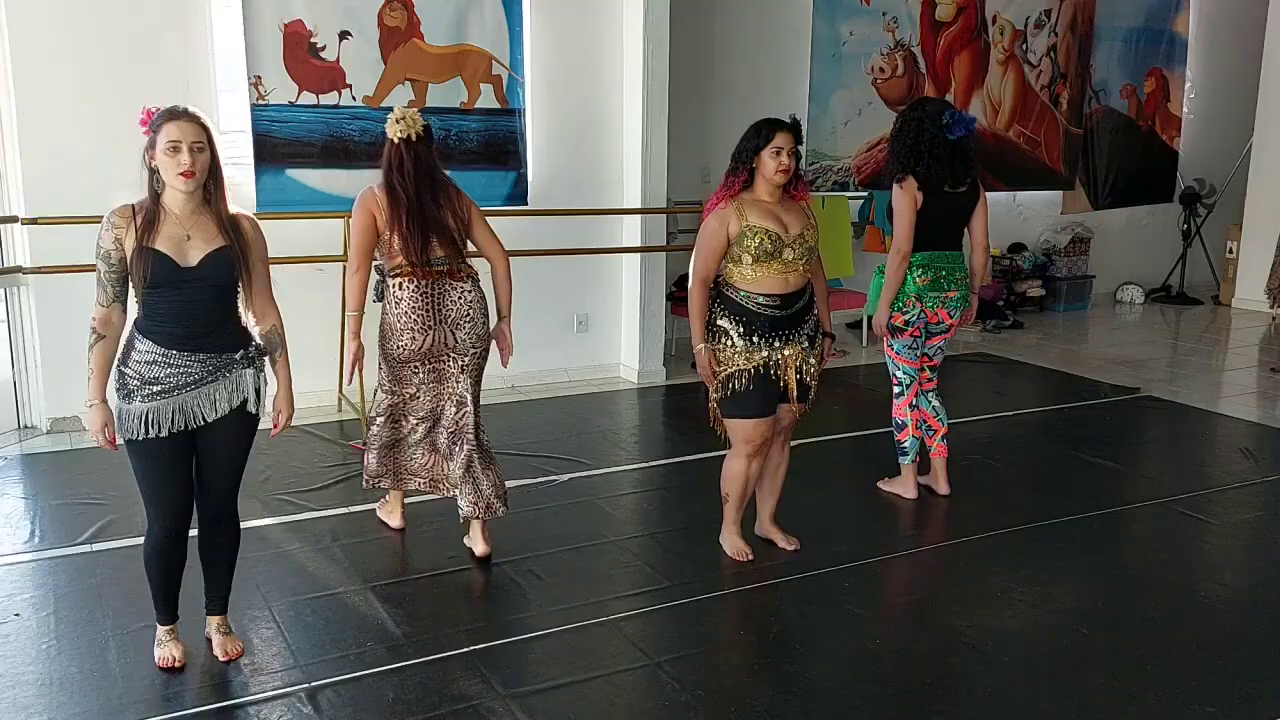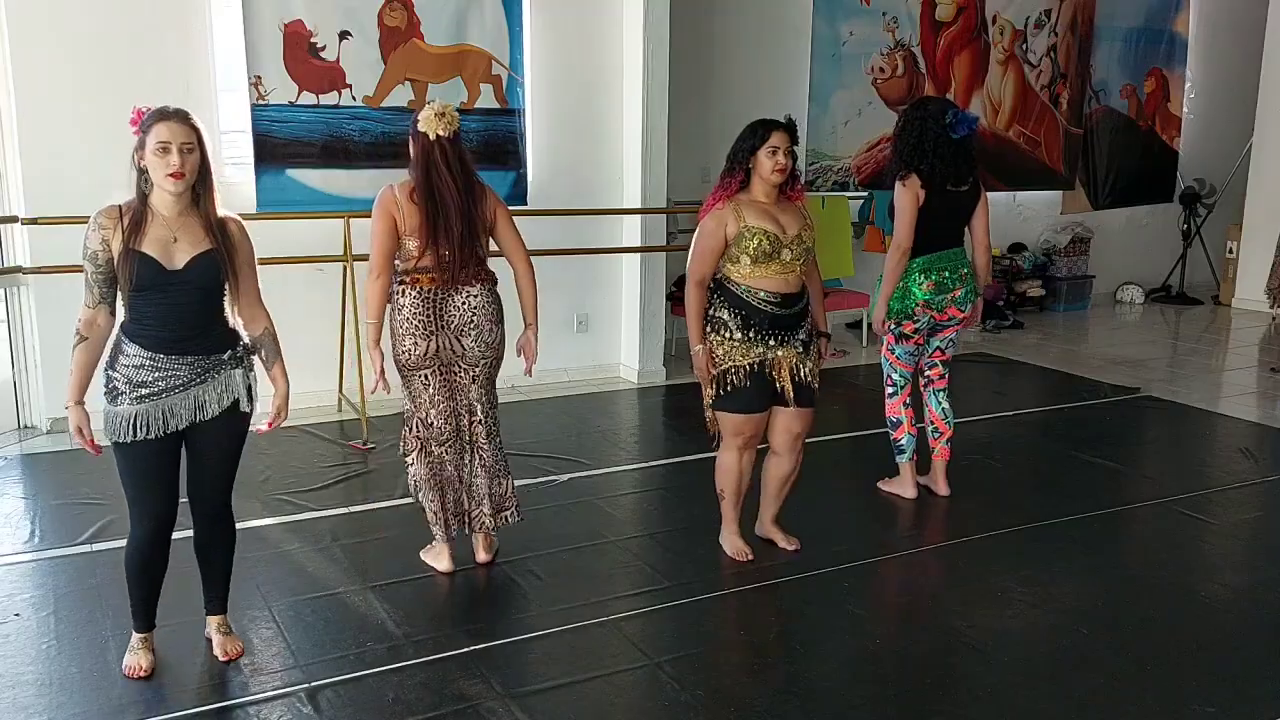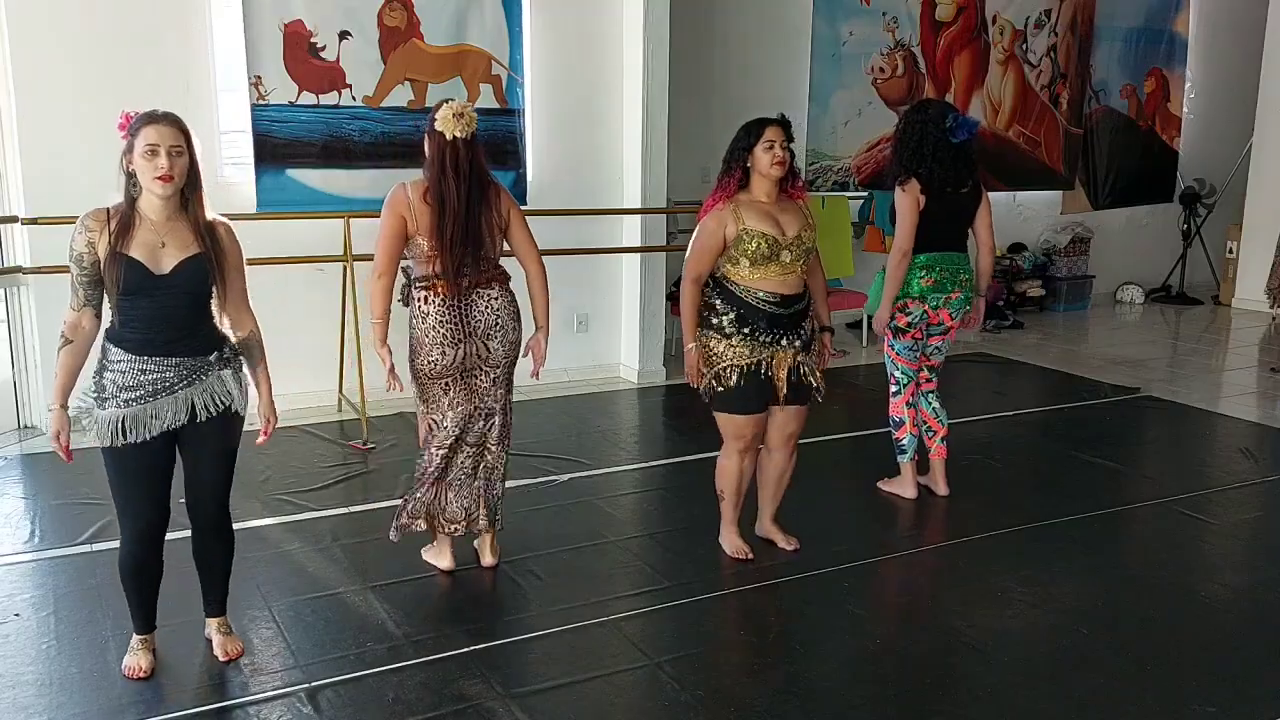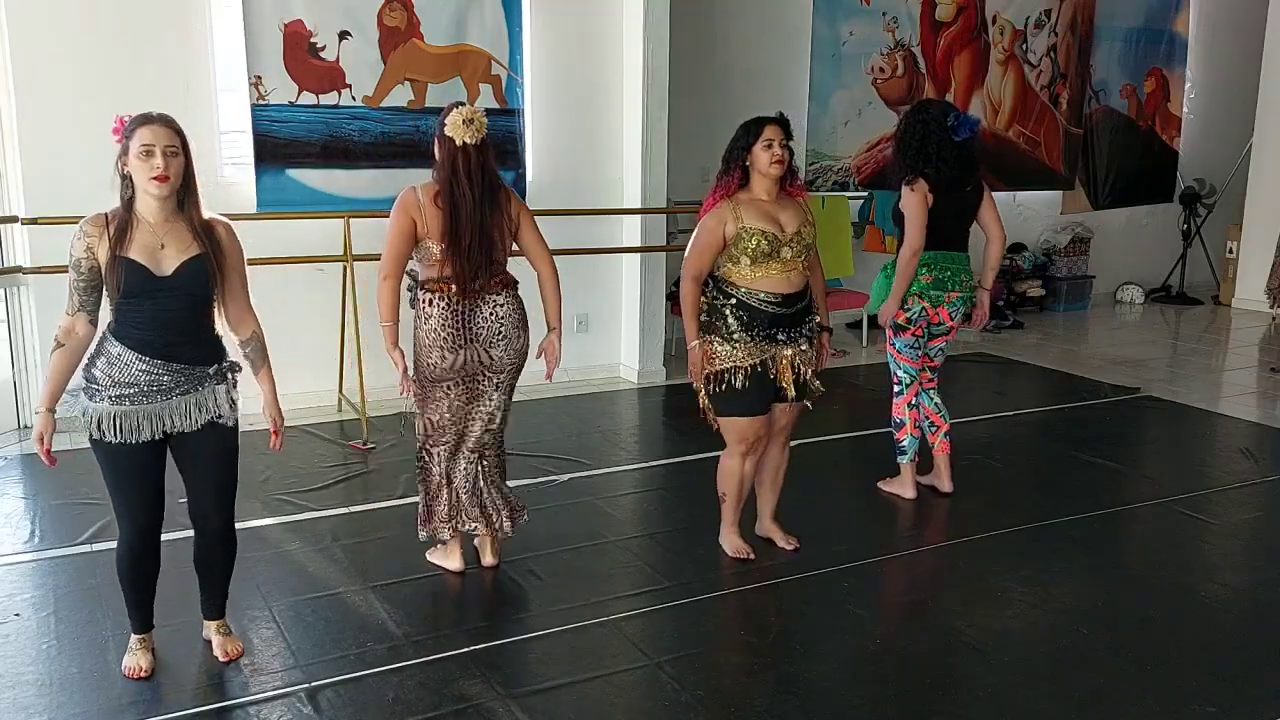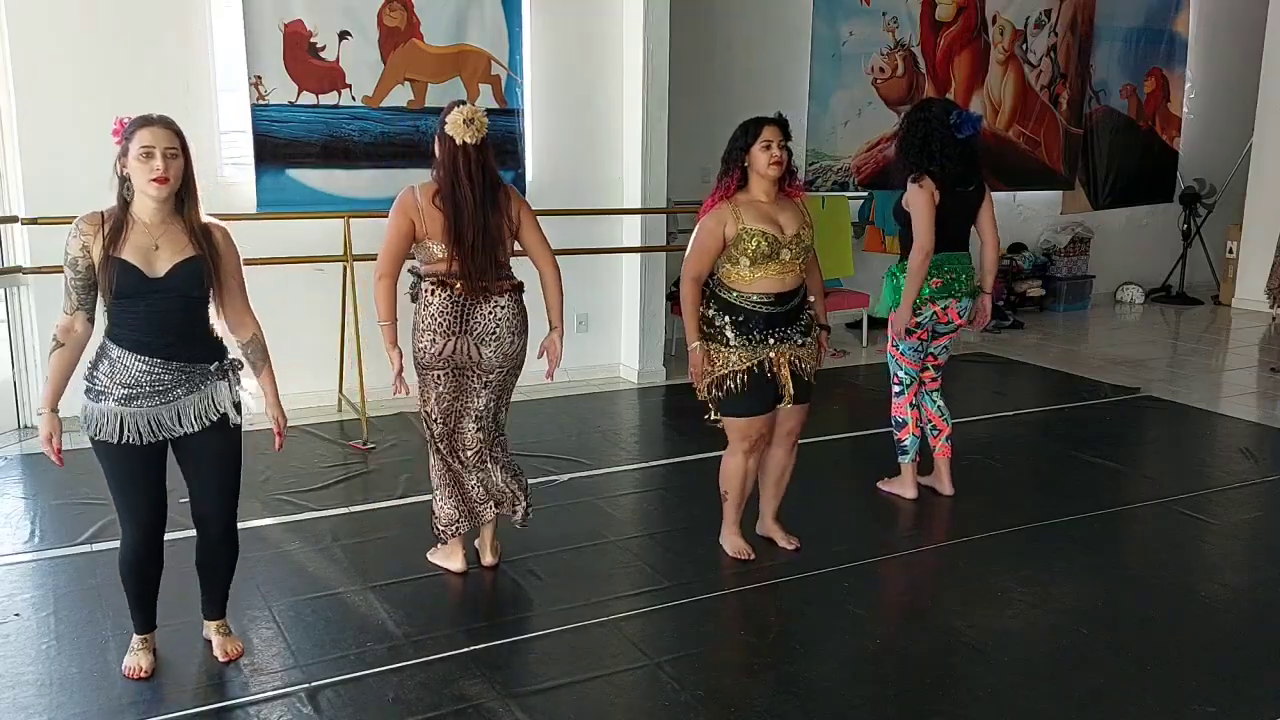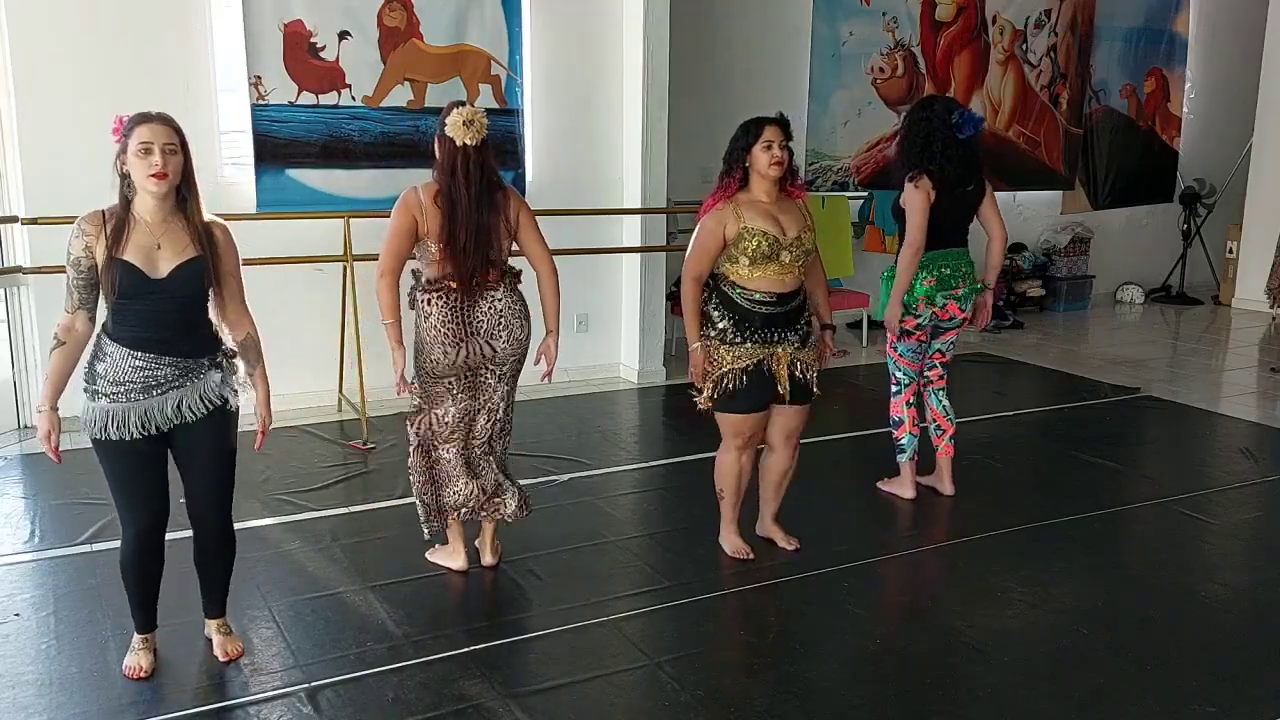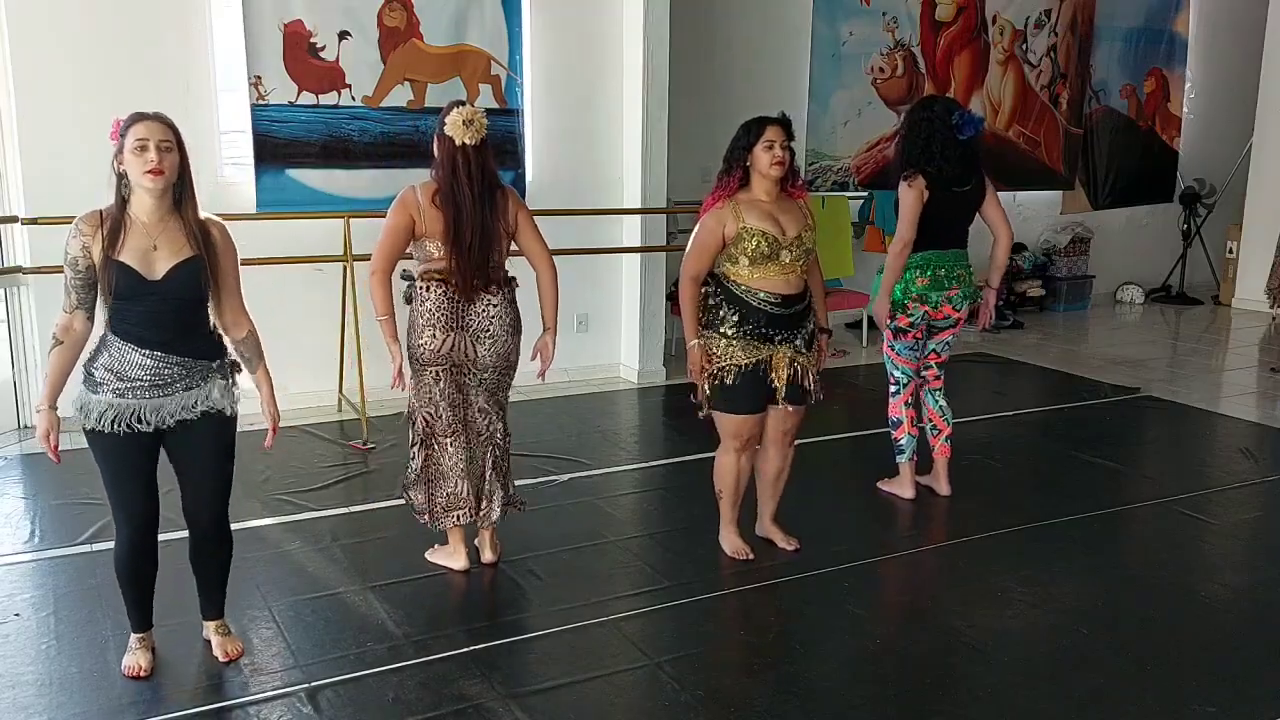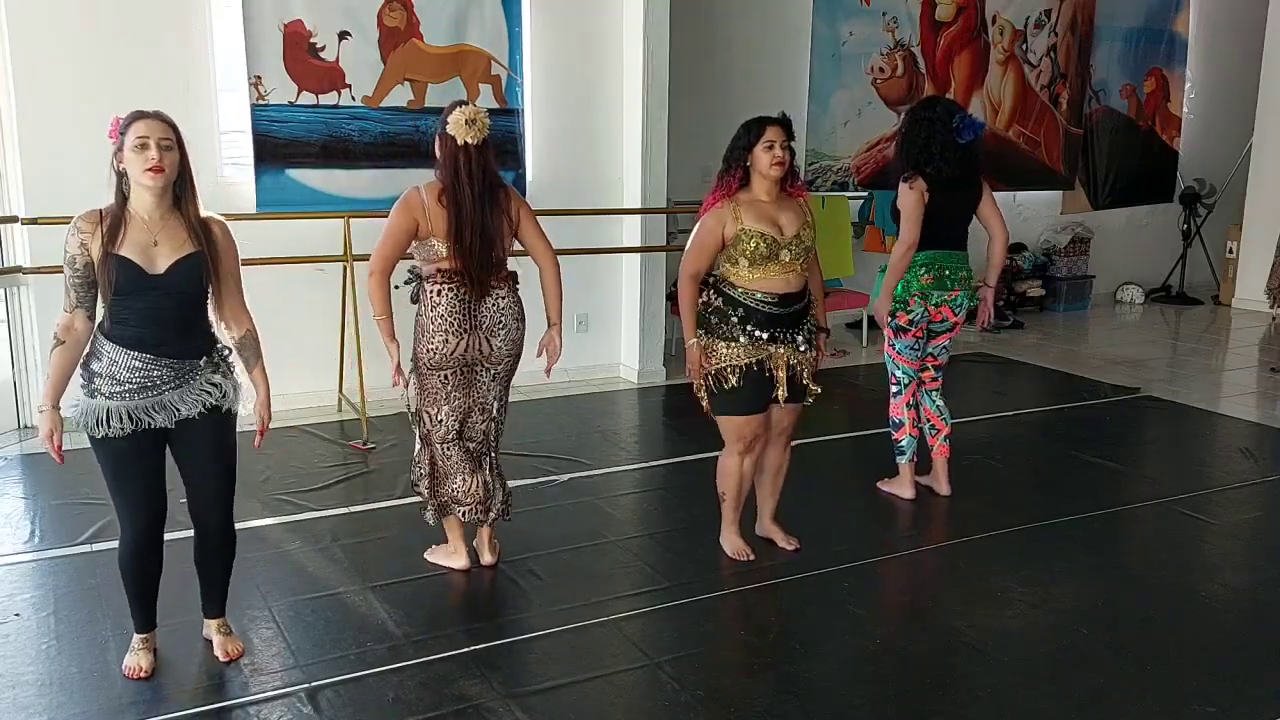
dt=0.3s
person 1, frame 1
left shoulder: (239, 228)
right shoulder: (125, 225)
left elbow: (263, 310)
right elbow: (108, 316)
left wrist: (284, 383)
right wrist: (96, 398)
left hip: (229, 383)
right hip: (153, 386)
left knee: (219, 507)
right knee: (168, 516)
left ankle: (217, 618)
right ankle: (167, 626)
person 1, frame 2
left shoulder: (226, 229)
right shoulder: (111, 225)
left elbow: (251, 311)
right elbow: (95, 317)
left wrist: (280, 379)
right wrist: (75, 400)
left hip: (218, 385)
right hip: (140, 389)
left knee: (213, 508)
right knee: (151, 520)
left ankle: (217, 619)
right ankle: (141, 633)
person 1, frame 3
left shoulder: (214, 233)
right shoulder: (99, 228)
left elbow: (240, 317)
right elbow: (81, 320)
left wrist: (265, 391)
right wrist: (59, 403)
left hip: (207, 389)
right hip: (129, 397)
left knee: (211, 514)
right knee: (142, 524)
left ankle: (217, 620)
right ankle: (142, 635)
person 1, frame 4
left shoulder: (215, 234)
right shoulder: (98, 233)
left elbow: (242, 319)
right elbow: (77, 325)
left wrist: (269, 394)
right wrist: (46, 406)
left hip: (202, 395)
right hip: (122, 398)
left knee: (215, 519)
right knee: (138, 526)
left ankle: (215, 621)
right ankle: (140, 635)
person 1, frame 5
left shoulder: (210, 237)
right shoulder: (94, 232)
left elbow: (241, 319)
right elbow: (74, 324)
left wrist: (270, 393)
right wrist: (48, 406)
left hip: (203, 395)
right hip: (123, 404)
left knee: (217, 519)
right knee: (141, 528)
left ankle: (215, 620)
right ankle: (142, 635)
person 1, frame 6
left shoulder: (212, 235)
right shoulder: (96, 231)
left elbow: (237, 317)
right elbow: (76, 323)
left wrist: (262, 389)
right wrist: (48, 405)
left hip: (201, 391)
right hip: (121, 396)
left knee: (212, 515)
right knee: (142, 524)
left ankle: (216, 621)
right ankle: (143, 635)
person 1, frame 7
left shoulder: (209, 234)
right shoulder: (92, 231)
left elbow: (234, 317)
right elbow: (73, 322)
left wrist: (266, 389)
right wrist: (47, 404)
left hip: (201, 393)
right hip: (119, 398)
left knee: (209, 515)
right knee: (135, 523)
left ankle: (214, 621)
right ankle: (140, 635)
person 1, frame 8
left shoulder: (210, 231)
right shoulder: (92, 229)
left elbow: (235, 315)
right elbow: (75, 322)
left wrist: (262, 388)
right wrist: (49, 404)
left hip: (200, 390)
right hip: (119, 397)
left knee: (213, 513)
right knee: (140, 524)
left ankle: (215, 621)
right ankle: (143, 635)
person 2, frame 1
left shoulder: (373, 199)
right shoulder: (453, 196)
left elbow: (358, 269)
right elbow: (498, 257)
left wrist: (353, 336)
right wrist: (503, 319)
left hip: (409, 312)
right hip: (465, 309)
left knee: (397, 406)
right knee: (461, 414)
left ankle: (394, 504)
right ankle: (477, 531)
person 2, frame 2
left shoulder: (393, 198)
right shoulder: (482, 195)
left elbow: (379, 274)
right elbow: (521, 261)
left wrist: (374, 344)
right wrist: (530, 327)
left hip: (418, 318)
right hip: (478, 315)
left knee: (430, 429)
right knee: (478, 423)
left ankle: (442, 545)
right ankle: (483, 538)
person 2, frame 3
left shoulder: (406, 197)
right shoulder: (496, 195)
left elbow: (382, 274)
right elbow: (534, 264)
left wrist: (381, 341)
right wrist: (541, 330)
left hip: (436, 324)
right hip: (495, 320)
left knee: (440, 429)
right knee: (487, 429)
left ankle: (443, 545)
right ankle: (487, 542)
person 2, frame 4
left shoulder: (415, 200)
right shoulder: (505, 199)
left elbow: (389, 275)
right elbow: (545, 266)
left wrist: (392, 344)
right wrist: (554, 331)
left hip: (442, 328)
right hip: (501, 324)
left knee: (443, 435)
right knee: (486, 432)
left ankle: (451, 547)
right ankle: (489, 541)
person 2, frame 5
left shoulder: (415, 201)
right shoulder: (507, 198)
left elbow: (384, 275)
right elbow: (547, 265)
left wrist: (391, 345)
right wrist: (555, 331)
left hip: (441, 326)
right hip: (500, 322)
left knee: (449, 432)
right knee: (488, 430)
left ankle: (454, 548)
right ankle: (489, 543)
person 2, frame 6
left shoulder: (417, 200)
right shoulder: (507, 199)
left elbow: (387, 274)
right elbow: (545, 266)
left wrist: (396, 344)
right wrist: (551, 333)
left hip: (444, 325)
right hip: (502, 318)
left knee: (444, 430)
right knee: (490, 427)
left ankle: (455, 547)
right ankle: (488, 542)
person 2, frame 7
left shoulder: (416, 200)
right shoulder: (506, 199)
left elbow: (378, 270)
right elbow: (544, 264)
left wrist: (392, 342)
right wrist: (549, 330)
left hip: (437, 322)
right hip: (495, 321)
left knee: (443, 427)
right knee: (488, 424)
left ankle: (456, 547)
right ankle: (488, 539)
person 2, frame 8
left shoulder: (419, 200)
right shoulder: (506, 198)
left elbow: (377, 271)
right elbow: (547, 261)
left wrist: (389, 340)
right wrist: (554, 326)
left hip: (443, 322)
right hip: (500, 319)
left knee: (444, 428)
right knee: (485, 425)
left ankle: (455, 546)
right ankle: (487, 540)
person 3, frame 1
left shoulder: (801, 209)
right shoulder: (729, 212)
left elbow: (815, 271)
right elbow: (700, 279)
left wrist: (825, 330)
right wrist: (700, 343)
left hip: (795, 336)
right hip: (743, 338)
left knee: (781, 435)
right knee: (749, 443)
left ankle: (766, 520)
right ankle: (729, 528)
person 3, frame 2
left shoulder: (797, 209)
right shoulder: (725, 212)
left elbow: (810, 271)
right elbow: (697, 281)
left wrist: (821, 330)
right wrist: (698, 344)
left hip: (792, 338)
right hip: (740, 338)
left knee: (791, 441)
right knee: (740, 439)
left ankle: (768, 520)
right ankle: (729, 528)
person 3, frame 3
left shoulder: (798, 207)
right shoulder: (725, 213)
left elbow: (813, 270)
right elbow: (692, 279)
left wrist: (824, 327)
right wrist: (691, 342)
left hip: (792, 339)
right hip: (738, 337)
left knee: (786, 439)
right knee: (742, 441)
left ankle: (767, 520)
right ankle: (728, 527)
person 3, frame 4
left shoulder: (799, 205)
right shoulder: (725, 211)
left elbow: (813, 268)
right elbow: (691, 277)
left wrist: (822, 327)
right wrist: (695, 341)
left hip: (792, 337)
right hip: (739, 338)
left knee: (778, 436)
right knee: (744, 442)
left ankle: (767, 520)
right ankle: (729, 528)
person 3, frame 5
left shoulder: (796, 206)
right shoulder: (724, 213)
left elbow: (810, 267)
right elbow: (691, 278)
left wrist: (820, 325)
right wrist: (696, 342)
left hip: (792, 336)
right hip: (739, 339)
left knee: (786, 436)
right knee: (748, 442)
left ankle: (769, 519)
right ankle: (729, 528)
person 3, frame 6
left shoulder: (798, 206)
right shoulder: (725, 212)
left elbow: (813, 268)
right elbow: (692, 279)
left wrist: (825, 325)
right wrist: (696, 343)
left hip: (792, 337)
right hip: (737, 338)
left knee: (786, 437)
right knee: (741, 439)
left ankle: (768, 520)
right ankle: (728, 527)
person 3, frame 7
left shoulder: (799, 207)
right shoulder: (725, 212)
left elbow: (812, 270)
right elbow: (690, 277)
left wrist: (821, 328)
right wrist: (694, 340)
left hip: (791, 337)
right hip: (738, 337)
left knee: (782, 437)
right knee: (739, 440)
left ankle: (768, 520)
right ankle: (728, 527)
person 3, frame 8
left shoulder: (799, 206)
right shoulder: (726, 211)
left elbow: (811, 269)
right elbow: (689, 276)
left wrist: (820, 327)
right wrist: (693, 340)
left hip: (791, 336)
right hip: (738, 337)
left knee: (779, 436)
right knee: (744, 442)
left ankle: (767, 520)
right ankle: (729, 528)
person 4, frame 1
left shoulder: (909, 184)
right shoulder: (970, 184)
left elbow: (901, 250)
right elbow: (981, 247)
left wrist: (883, 304)
right wrist: (971, 294)
left hip: (913, 291)
right hip: (951, 290)
left knee: (903, 386)
right knee: (927, 382)
left ankle: (907, 478)
right ankle: (939, 475)
person 4, frame 2
left shoulder: (911, 181)
right shoulder: (971, 183)
left elbow: (901, 247)
right elbow: (982, 245)
left wrist: (882, 301)
right wrist: (976, 293)
left hip: (917, 290)
right hip: (956, 289)
left knee: (896, 384)
right knee: (936, 382)
left ankle: (906, 478)
right ankle: (939, 476)
person 4, frame 3
left shoulder: (911, 185)
right shoulder: (971, 185)
left elbow: (903, 250)
right elbow: (986, 246)
left wrist: (886, 302)
right wrist: (978, 295)
left hip: (916, 290)
right hip: (956, 291)
left knee: (901, 385)
right knee: (927, 384)
left ankle: (907, 479)
right ankle: (937, 475)
person 4, frame 4
left shoulder: (918, 185)
right shoulder: (973, 183)
left elbow: (913, 247)
right elbow: (997, 237)
left wrist: (892, 299)
right wrist: (983, 290)
left hip: (918, 291)
right hip: (954, 291)
left knee: (903, 385)
right knee: (926, 381)
left ankle: (906, 478)
right ankle: (942, 473)
person 4, frame 5
left shoulder: (922, 182)
right shoulder: (974, 182)
left elbow: (923, 248)
right elbow: (990, 243)
left wrist: (905, 304)
right wrist: (984, 293)
left hip: (924, 292)
right hip: (958, 291)
left knee: (903, 386)
right knee: (930, 384)
left ankle: (907, 479)
right ankle: (942, 475)
person 4, frame 6
left shoulder: (920, 181)
right shoulder: (975, 180)
left elbow: (914, 245)
right elbow: (998, 237)
left wrist: (895, 300)
right wrist: (986, 288)
left hip: (922, 289)
right hip: (957, 288)
left knee: (902, 384)
right knee: (935, 382)
left ankle: (906, 479)
right ankle: (944, 475)
person 4, frame 7
left shoulder: (917, 180)
right shoulder: (977, 179)
left elbow: (904, 241)
right elbow: (1004, 237)
left wrist: (882, 295)
right wrist: (990, 288)
left hip: (914, 290)
right hip: (955, 289)
left knee: (902, 384)
right knee: (932, 381)
left ankle: (905, 479)
right ankle: (940, 475)
person 4, frame 8
left shoulder: (916, 182)
right shoulder: (973, 181)
left elbow: (907, 243)
right elbow: (1000, 235)
left wrist: (884, 294)
right wrist: (987, 287)
left hip: (915, 290)
right hip: (955, 289)
left knee: (902, 384)
right knee: (930, 382)
left ankle: (905, 479)
right ankle: (940, 476)
